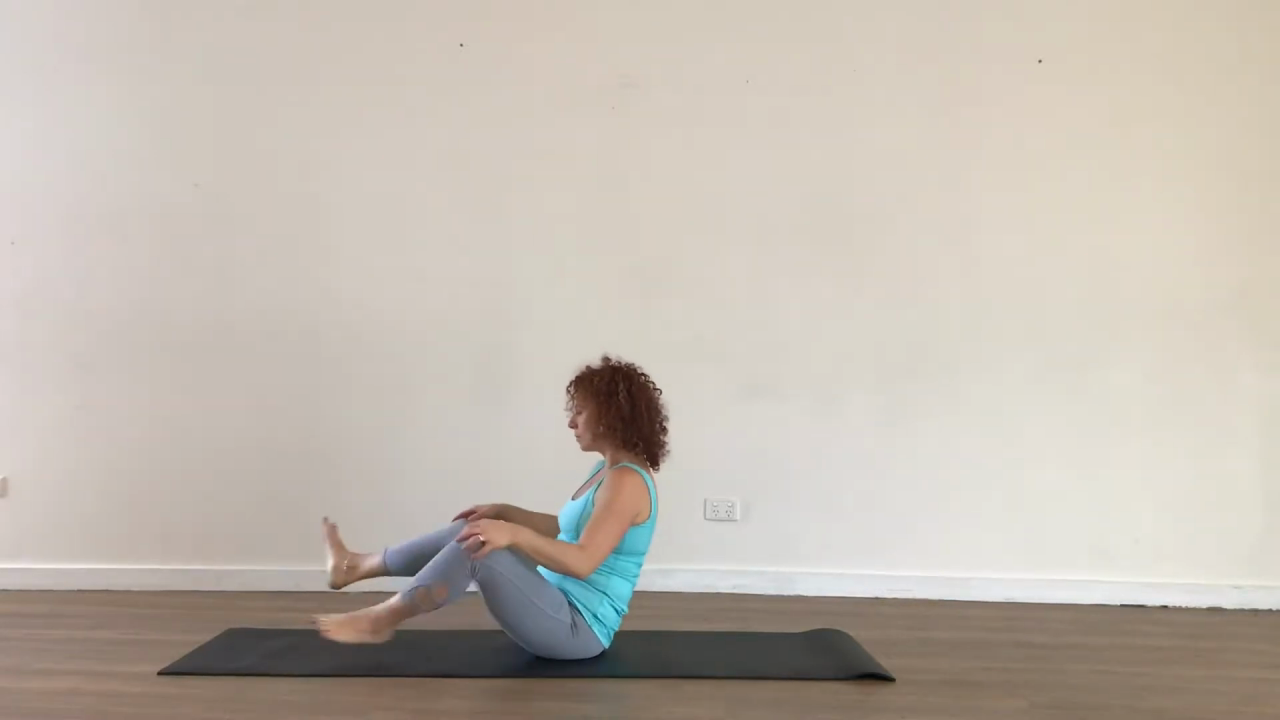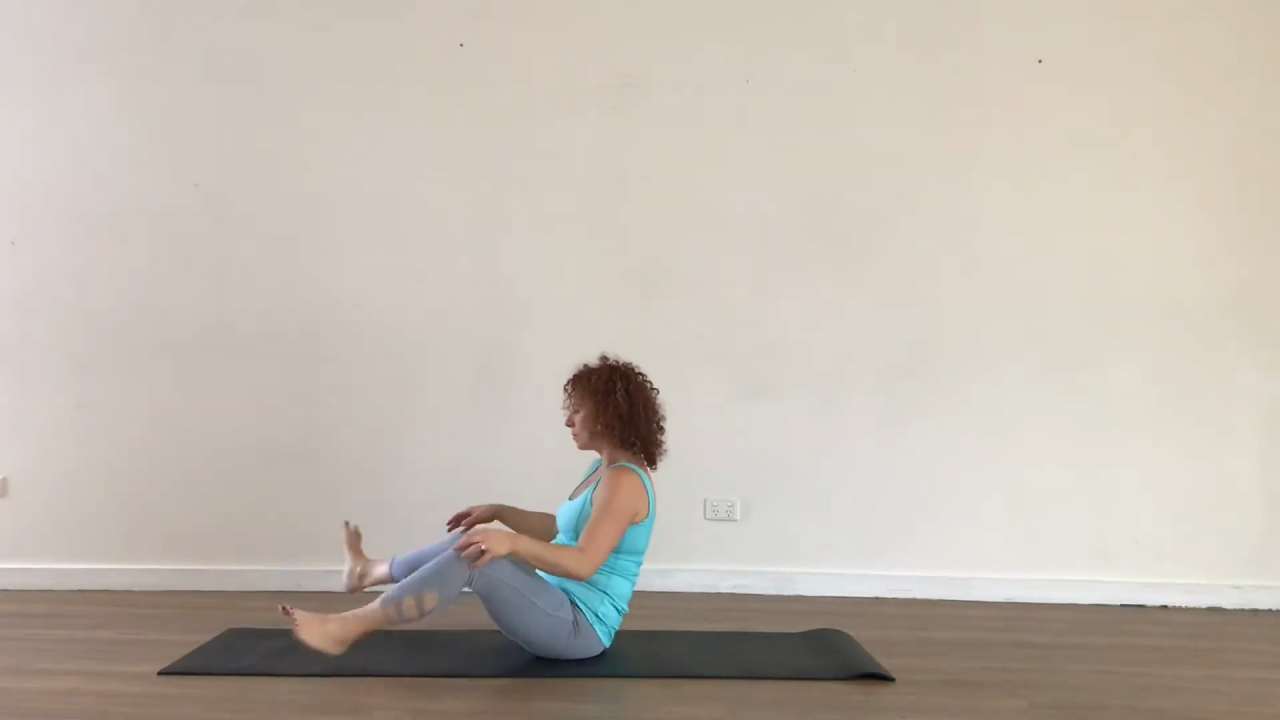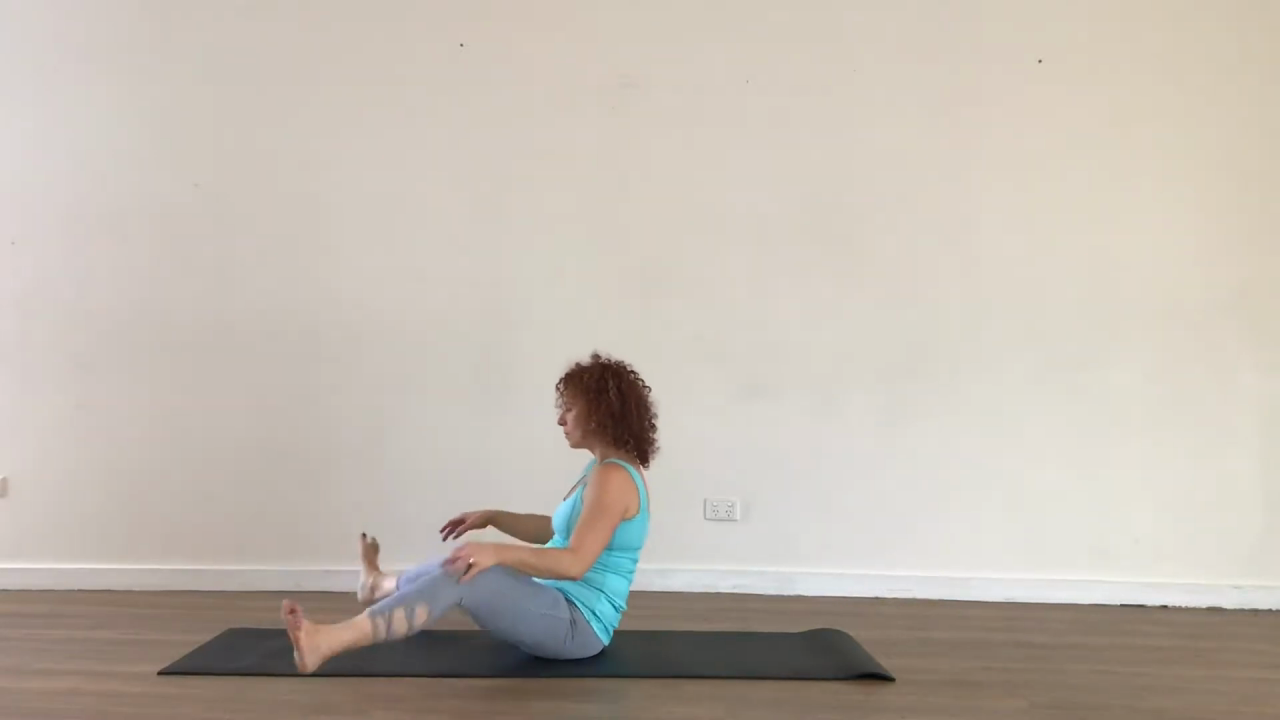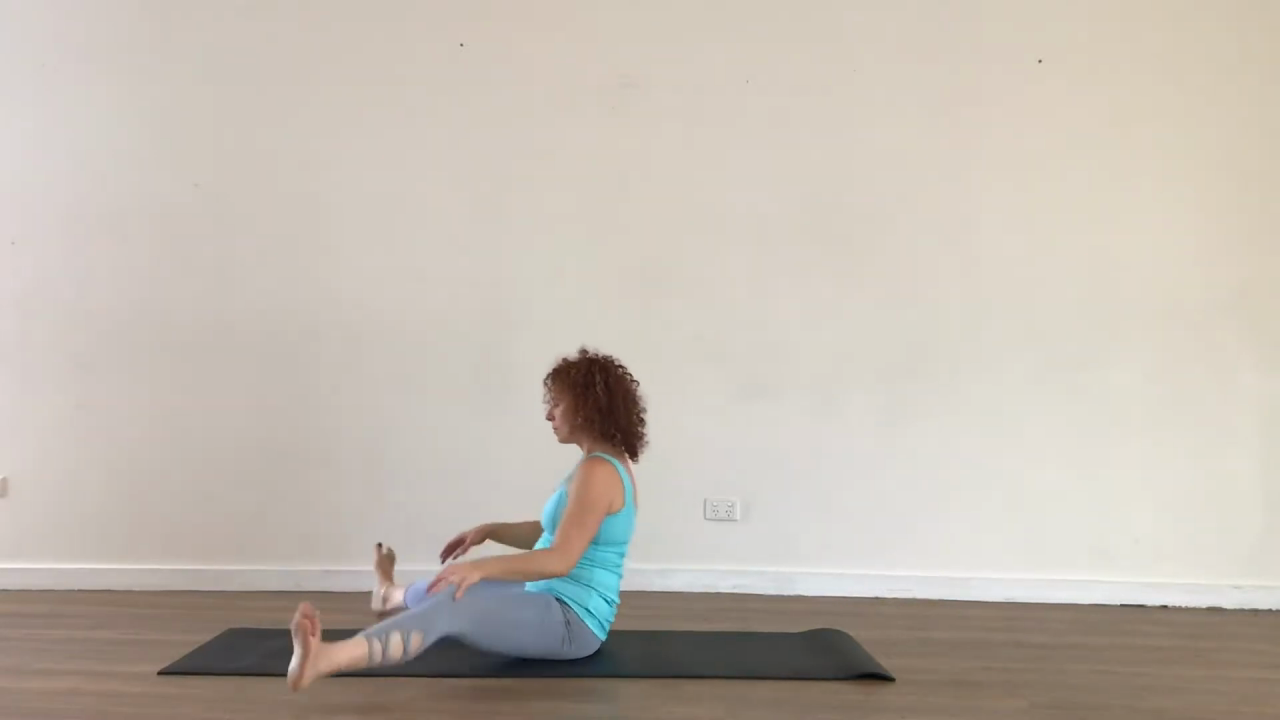
dt=0.1s
person 1, frame 1
left shoulder: (626, 482)
right shoulder: (610, 470)
left elbow: (583, 561)
right elbow: (566, 530)
left wrist: (513, 533)
right wrist: (504, 512)
left hip: (576, 630)
right hip: (562, 610)
left knee: (478, 548)
right knee: (468, 533)
left ankle: (382, 619)
right ankle: (355, 566)
person 1, frame 2
left shoulder: (623, 481)
right shoulder: (606, 468)
left elbow: (583, 564)
right elbow: (558, 530)
left wrist: (510, 541)
right wrist: (497, 512)
left hip: (578, 626)
right hip: (563, 609)
left knee: (470, 560)
right knee: (464, 548)
left ankle: (344, 628)
right ankle: (371, 572)
person 1, frame 3
left shoulder: (614, 478)
right shoulder: (603, 467)
left elbow: (574, 563)
right elbow: (554, 530)
left wrist: (498, 552)
right wrist: (492, 516)
left hip: (577, 628)
right hip: (561, 610)
left knee: (460, 574)
right knee: (460, 563)
left ankle: (331, 640)
right ankle: (382, 586)
person 1, frame 4
left shoulder: (597, 472)
right shoulder: (604, 462)
left elbow: (561, 561)
right elbow: (550, 532)
left wrist: (480, 567)
right wrist: (488, 530)
left hip: (571, 623)
right hip: (560, 606)
left knee: (451, 609)
right knee: (461, 586)
left ankle: (323, 661)
right ankle: (394, 595)
